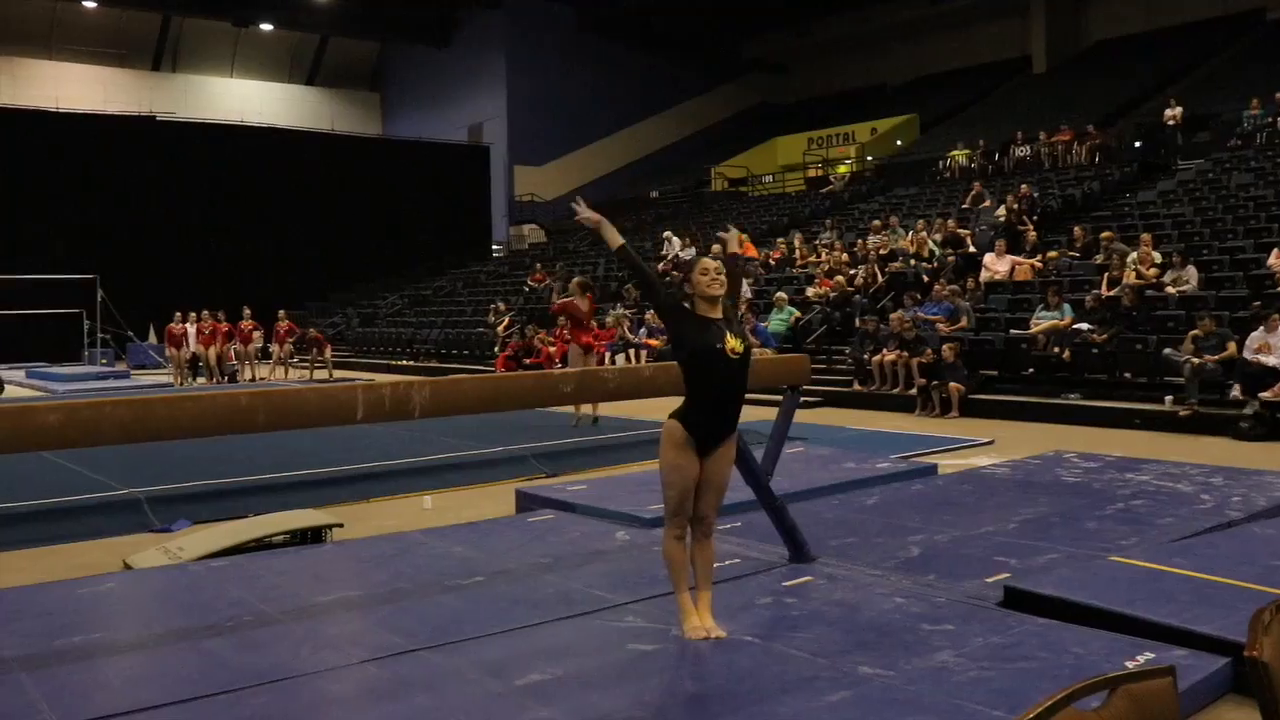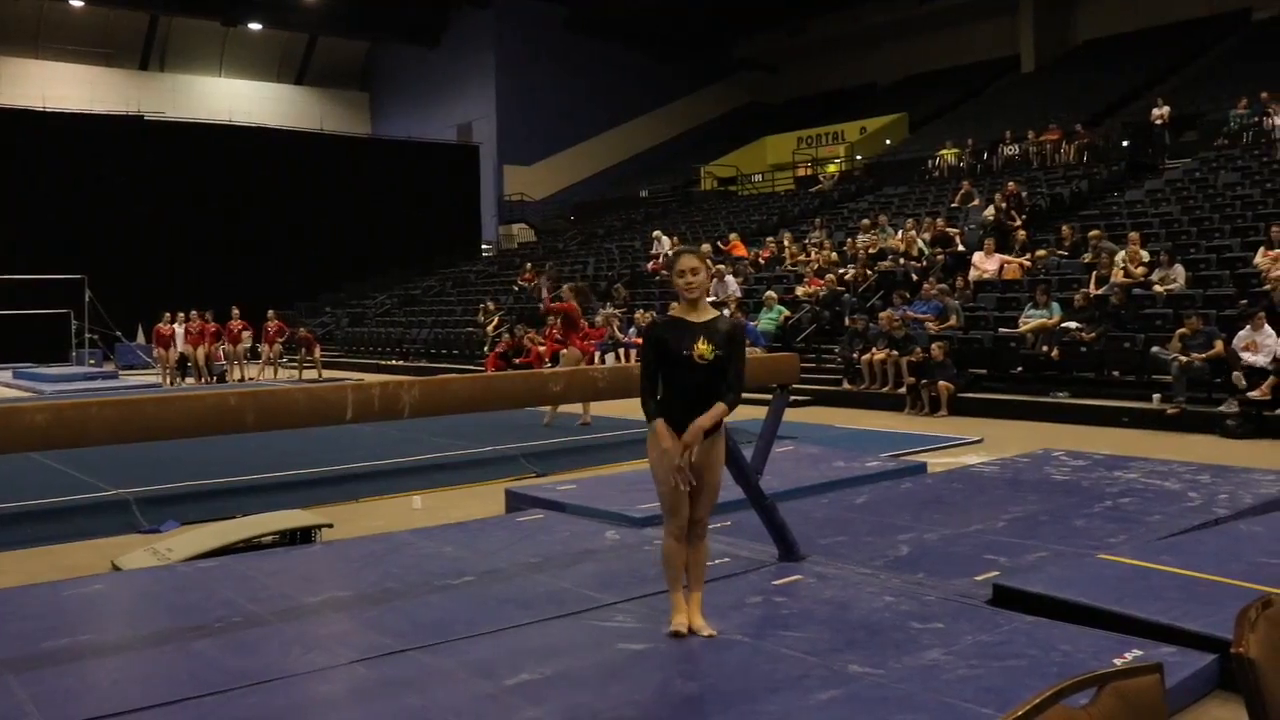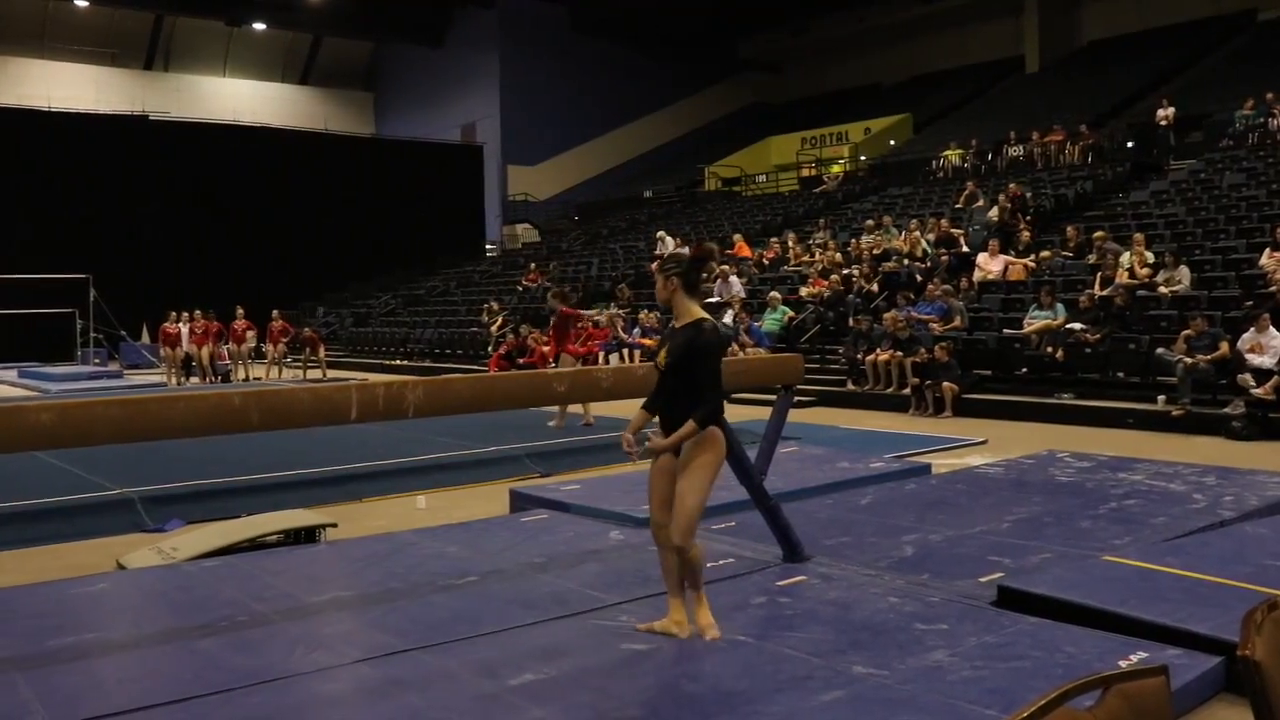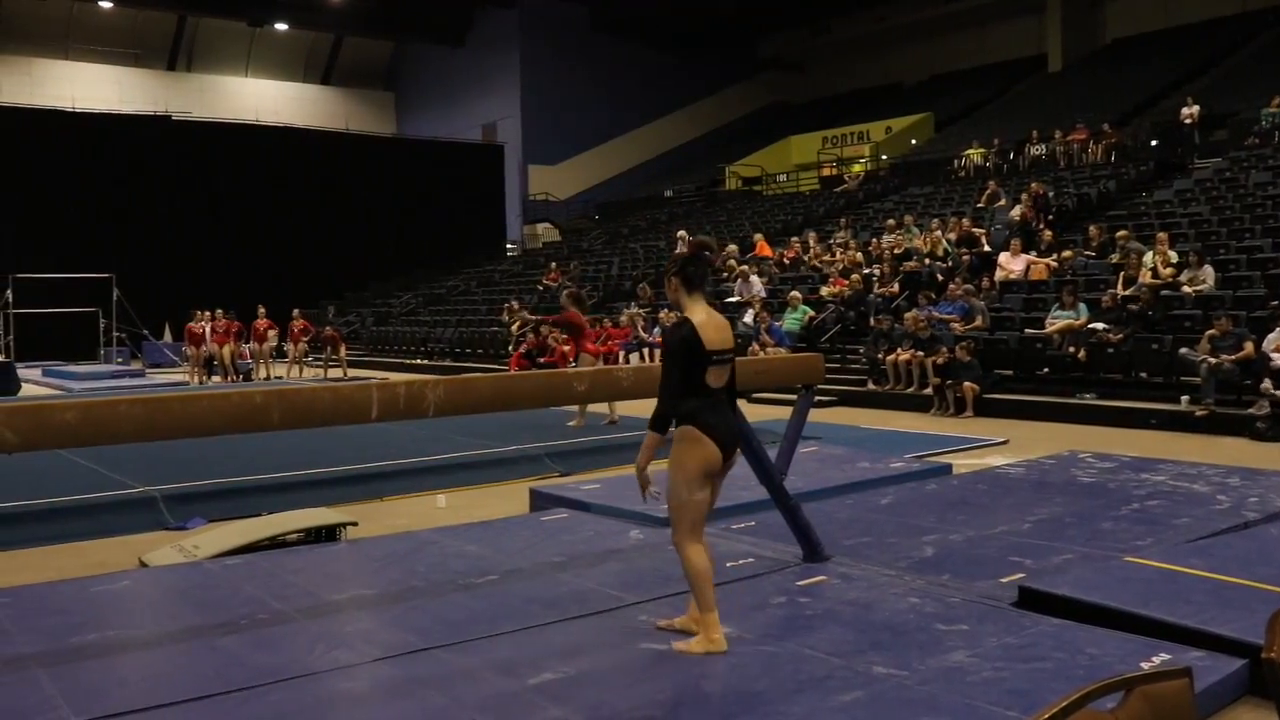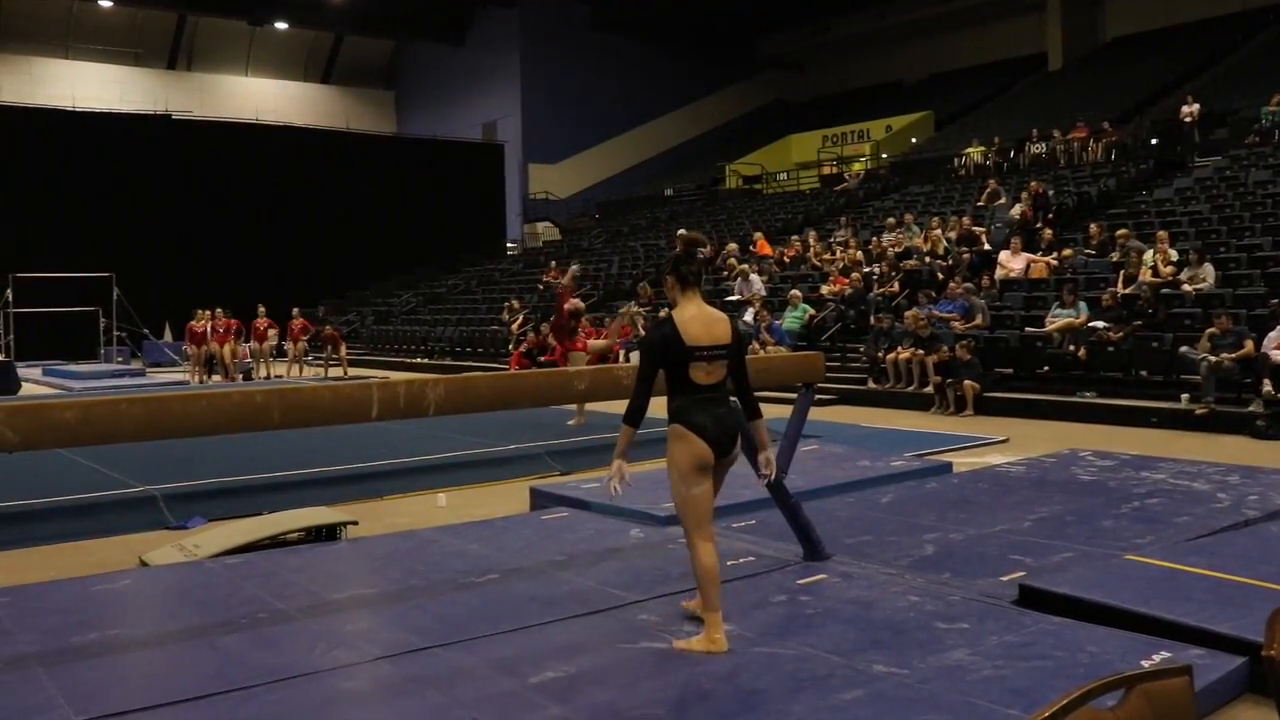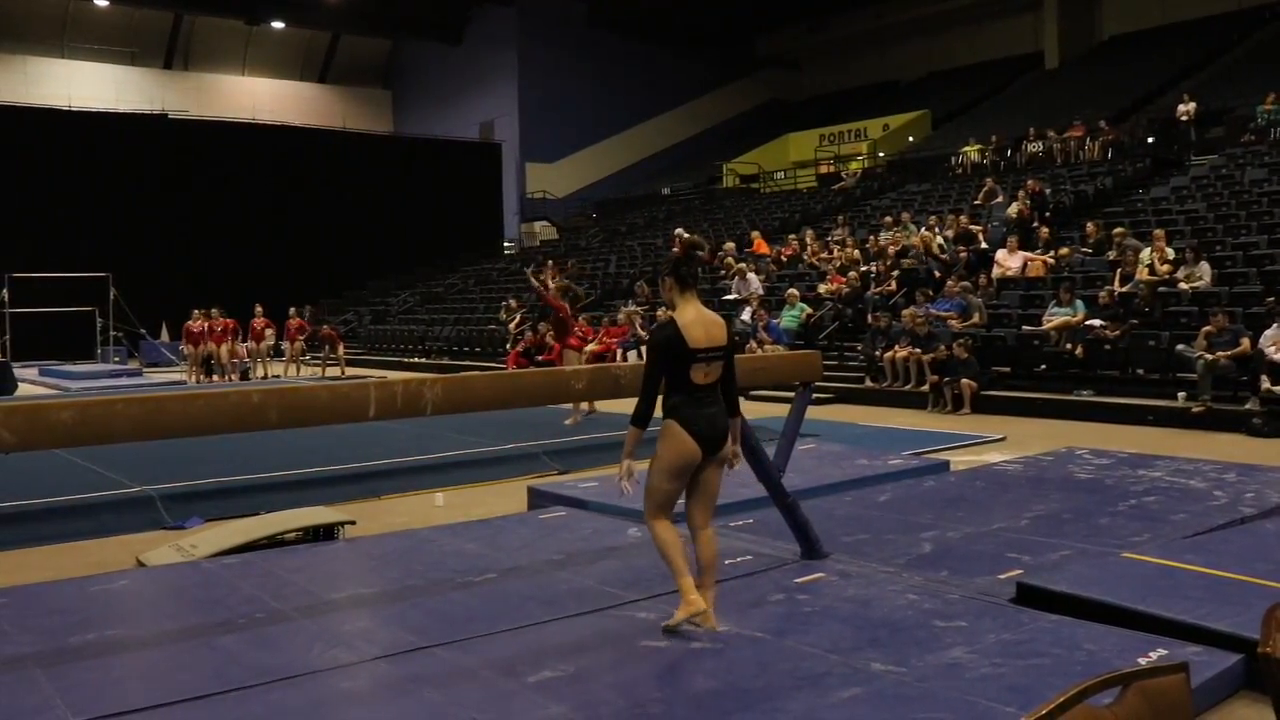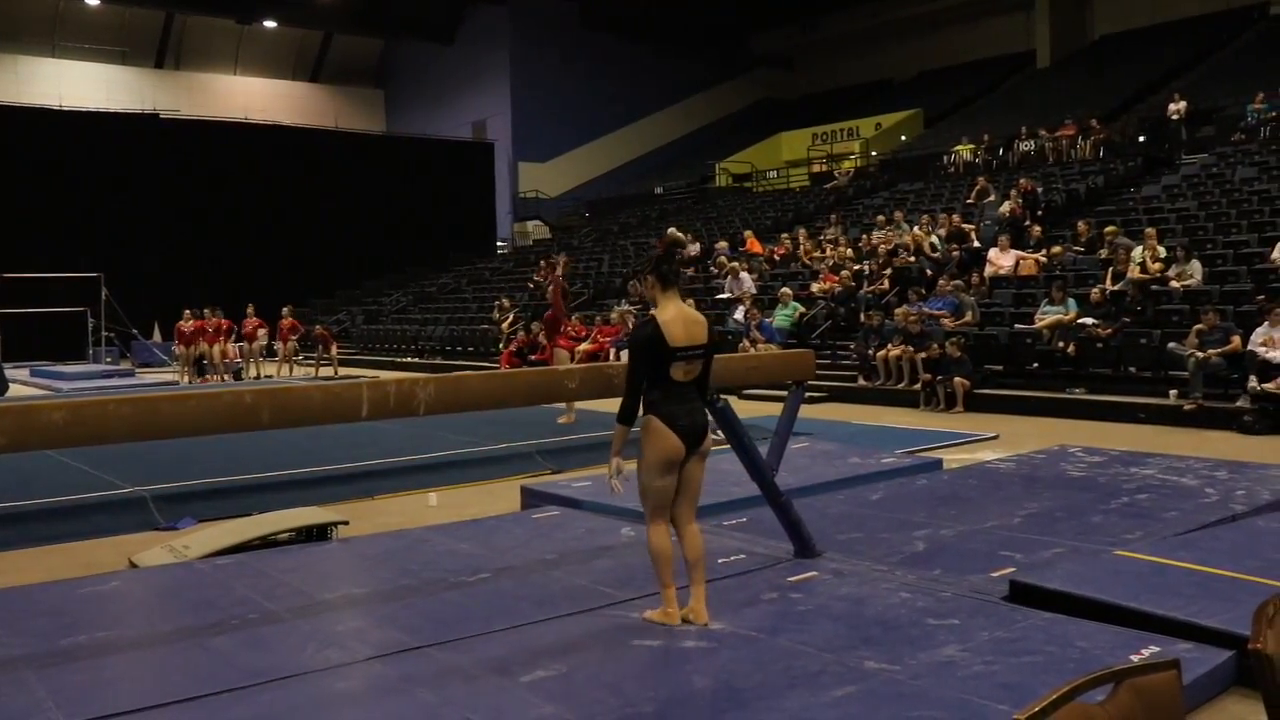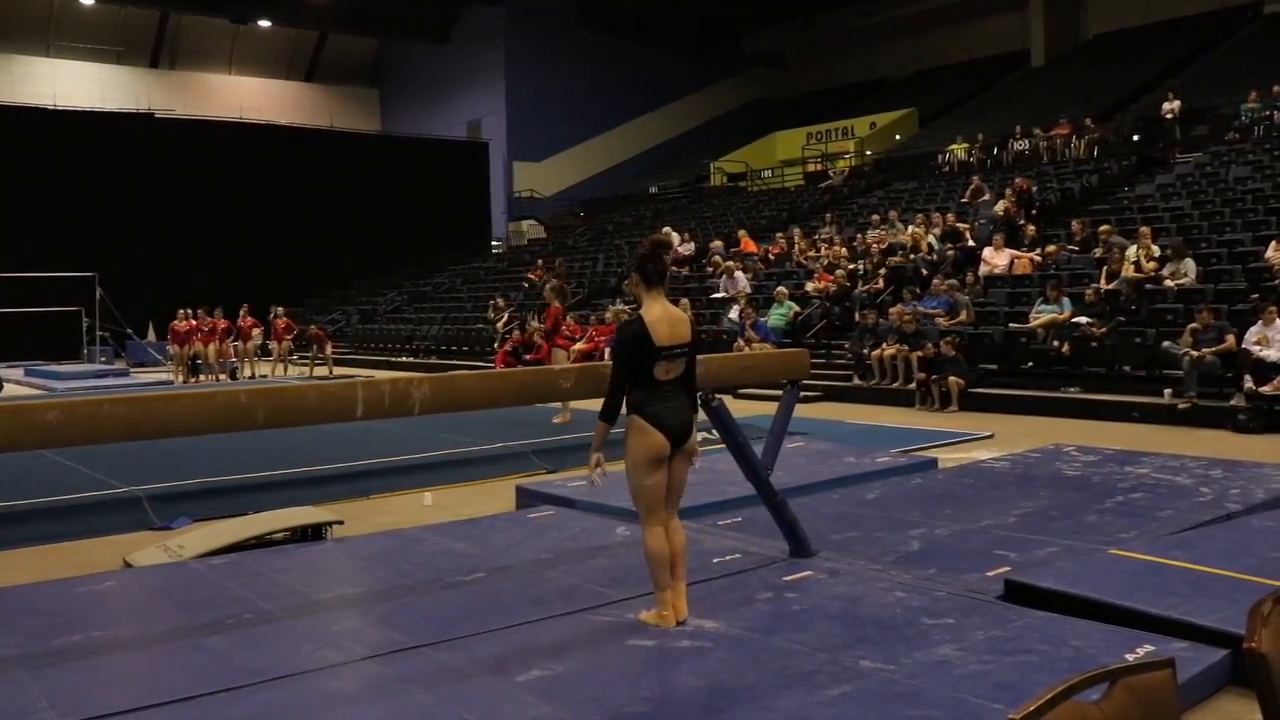
dt=0.4s
person 1, frame 1
left shoulder: (732, 315)
right shoulder: (684, 317)
left elbow: (735, 272)
right elbow: (643, 273)
left wrist: (732, 244)
right wrist: (604, 226)
left hip: (723, 436)
right hip: (686, 433)
left knee: (705, 526)
right knee: (678, 525)
left ankle: (705, 608)
right ankle: (688, 608)
person 1, frame 2
left shoulder: (729, 328)
right shoulder: (660, 328)
left elbow: (734, 391)
right elbow: (648, 391)
left wrist: (704, 423)
right wrist: (665, 444)
left hip: (712, 436)
right hip: (670, 434)
left knee: (699, 527)
right knee: (677, 526)
left ankle: (695, 608)
right ankle: (678, 607)
person 1, frame 3
left shoulder: (705, 333)
right shoulder: (674, 331)
left elbow: (712, 406)
left wrist: (670, 443)
right wrist: (633, 427)
left hip: (701, 442)
right hip: (672, 443)
left knee: (681, 536)
right knee: (661, 530)
left ankle: (700, 605)
right ankle: (676, 616)
person 1, frame 4
left shoulder: (679, 332)
right shoulder: (722, 324)
left elbow: (668, 403)
left wrist: (642, 462)
left hip: (698, 438)
right hip: (726, 433)
left knee: (686, 538)
right knee: (694, 531)
left ankle: (712, 632)
right ankle: (697, 615)
person 1, frame 5
left shoulder: (664, 330)
right shoulder: (728, 324)
left elbow: (641, 397)
right elbow: (745, 390)
left wrist: (619, 456)
right wrist: (764, 446)
left hip: (690, 433)
right hip: (727, 429)
left knee: (699, 535)
right knee: (700, 522)
left ankle: (714, 634)
right ankle: (705, 602)
person 1, frame 6
left shoulder: (666, 332)
right shoulder: (722, 326)
left elbow: (648, 397)
left wrist: (628, 455)
right wrist: (735, 439)
left hip: (683, 431)
right hip: (717, 429)
left knee: (656, 514)
right knee: (702, 523)
left ankle: (689, 596)
right ankle: (706, 607)
person 1, frame 7
left shoulder: (648, 329)
right shoulder: (703, 323)
left elbow: (633, 396)
left wrist: (616, 453)
left hip: (664, 428)
right hip: (698, 425)
left knee: (657, 519)
right knee: (687, 518)
left ankle: (669, 607)
right ankle: (698, 605)
person 1, frame 8
left shoulder: (632, 329)
right shoulder: (687, 322)
left elbow: (617, 392)
left wrist: (596, 447)
left hip: (648, 426)
right hip: (682, 422)
left knee: (652, 520)
right knee: (670, 515)
left ankle: (664, 610)
right ankle: (680, 601)
